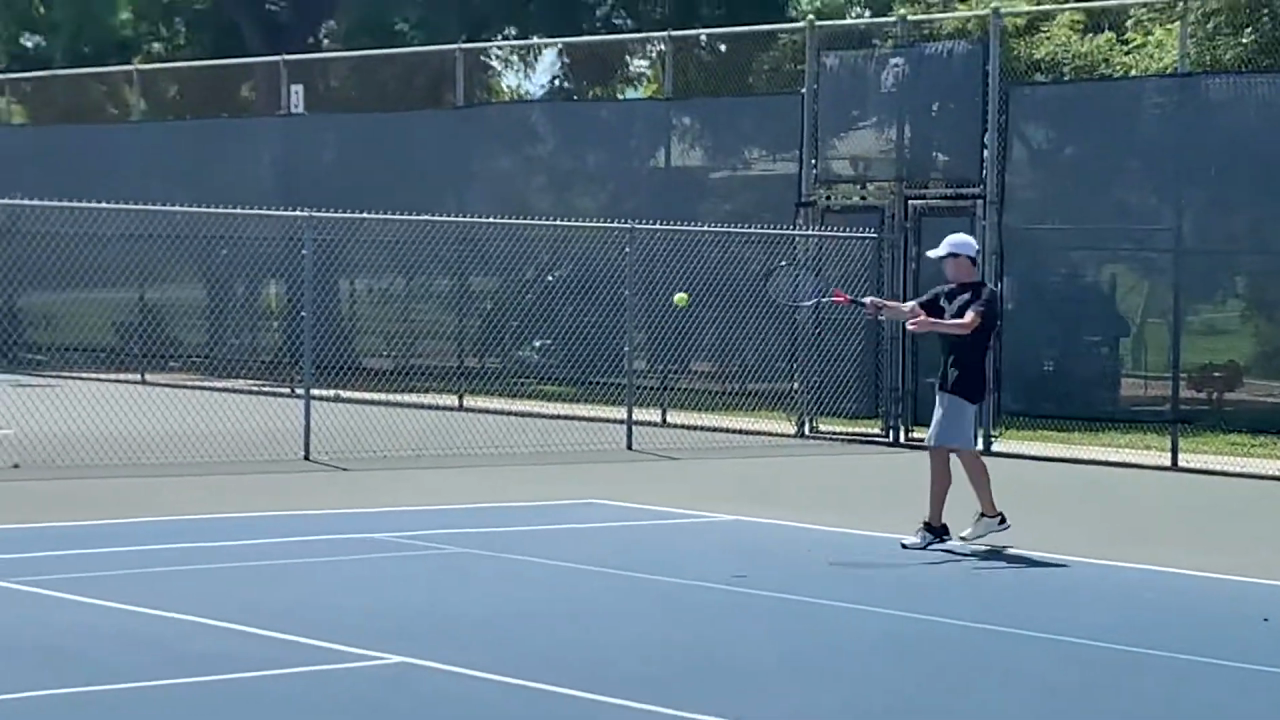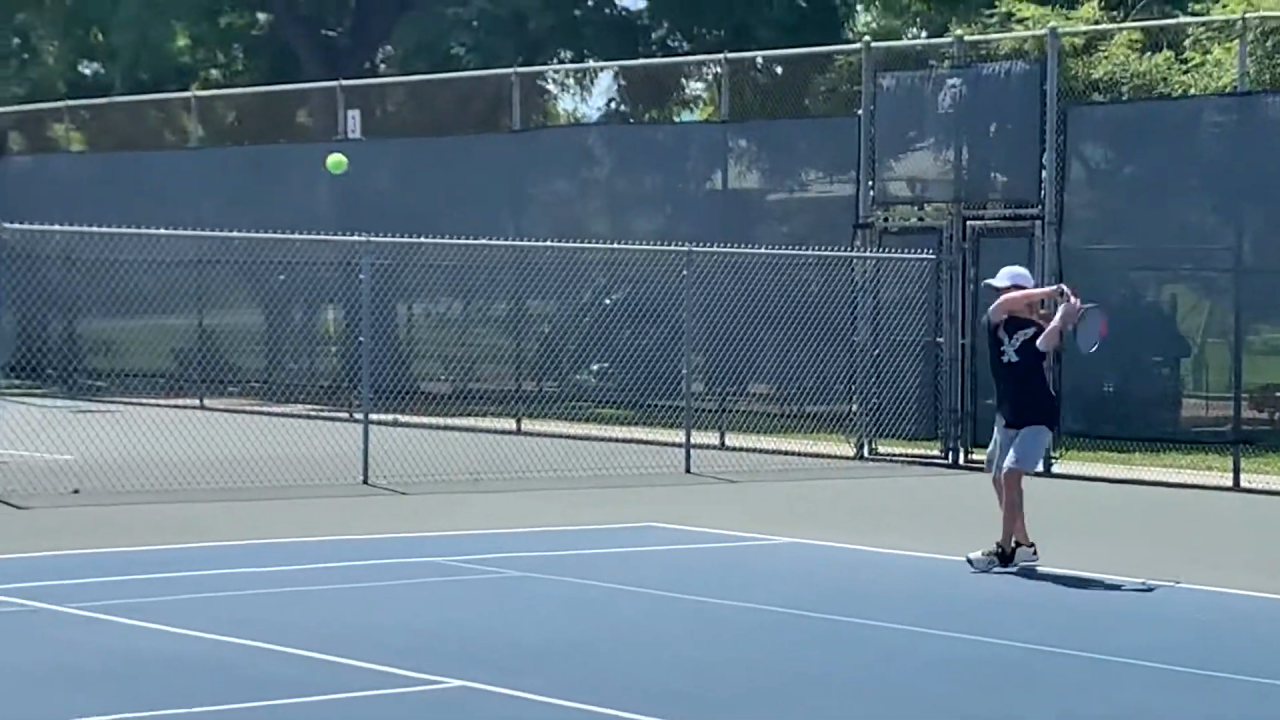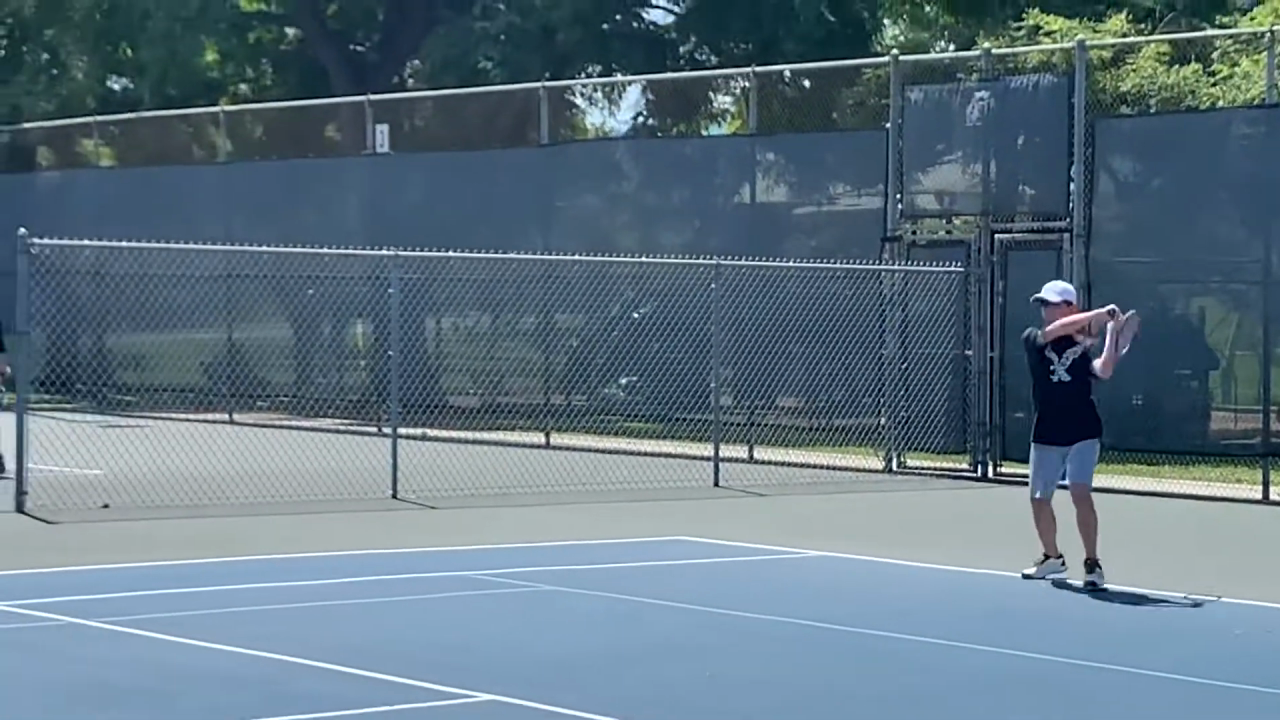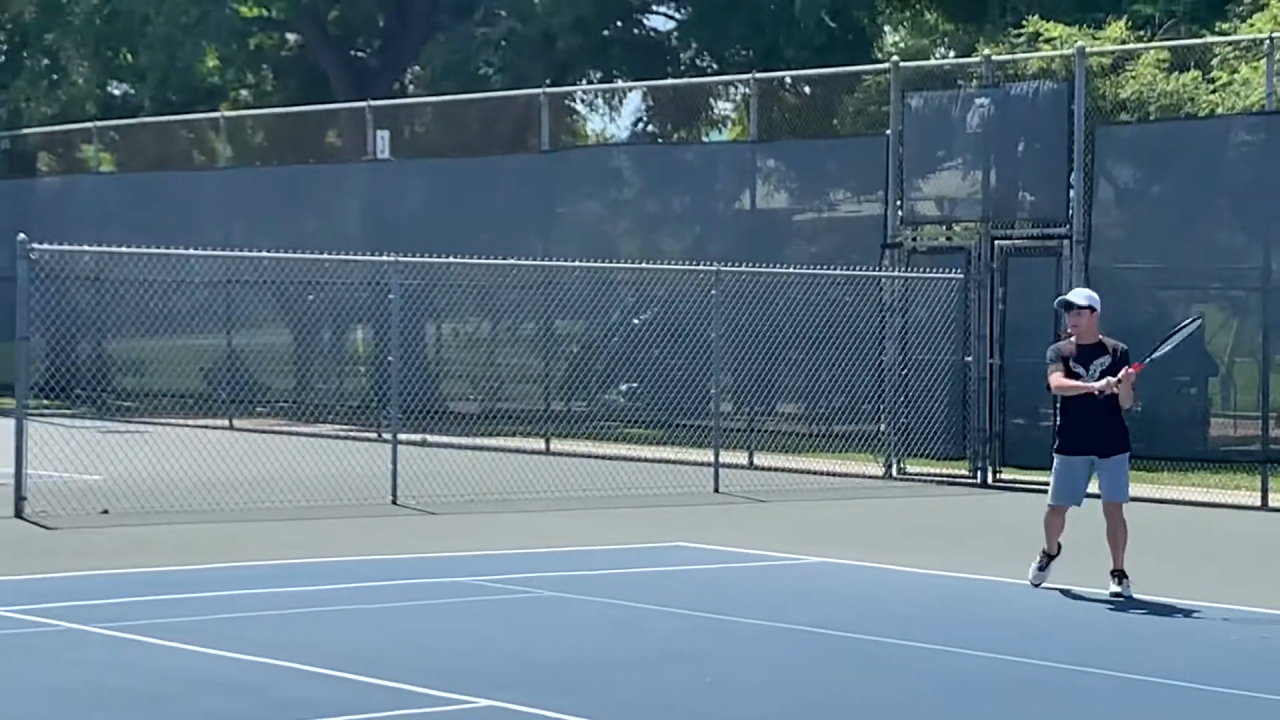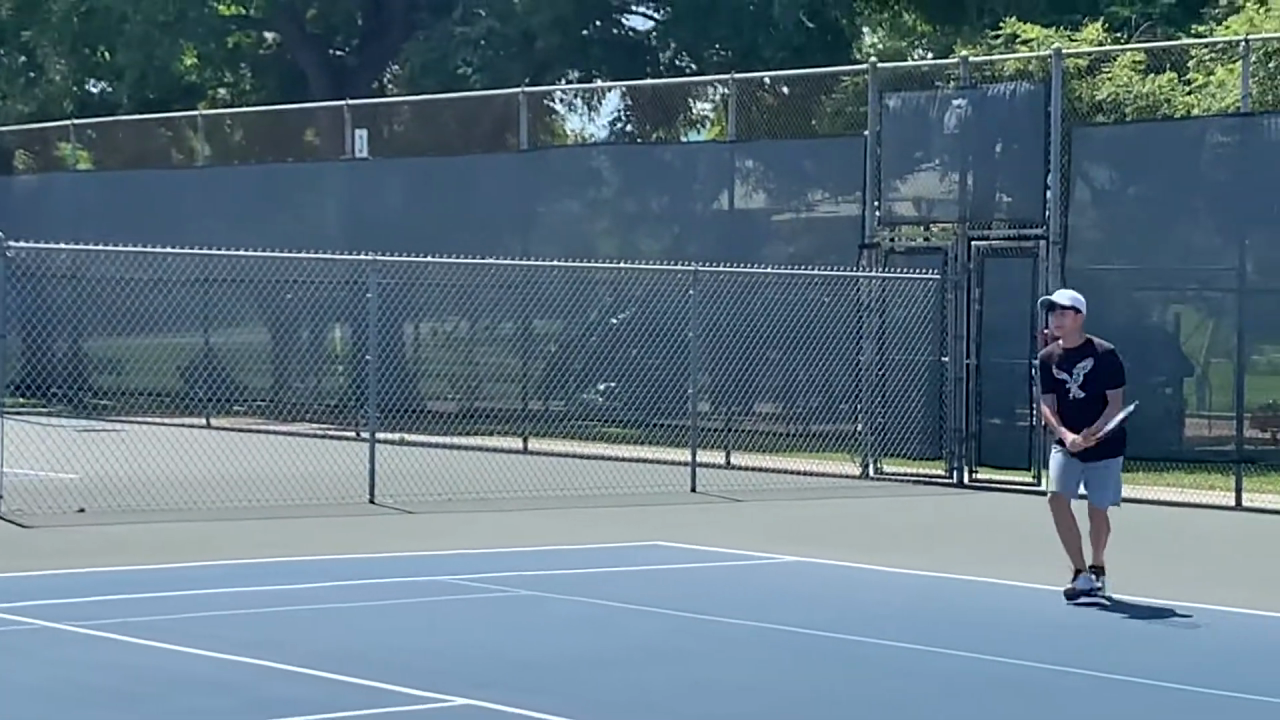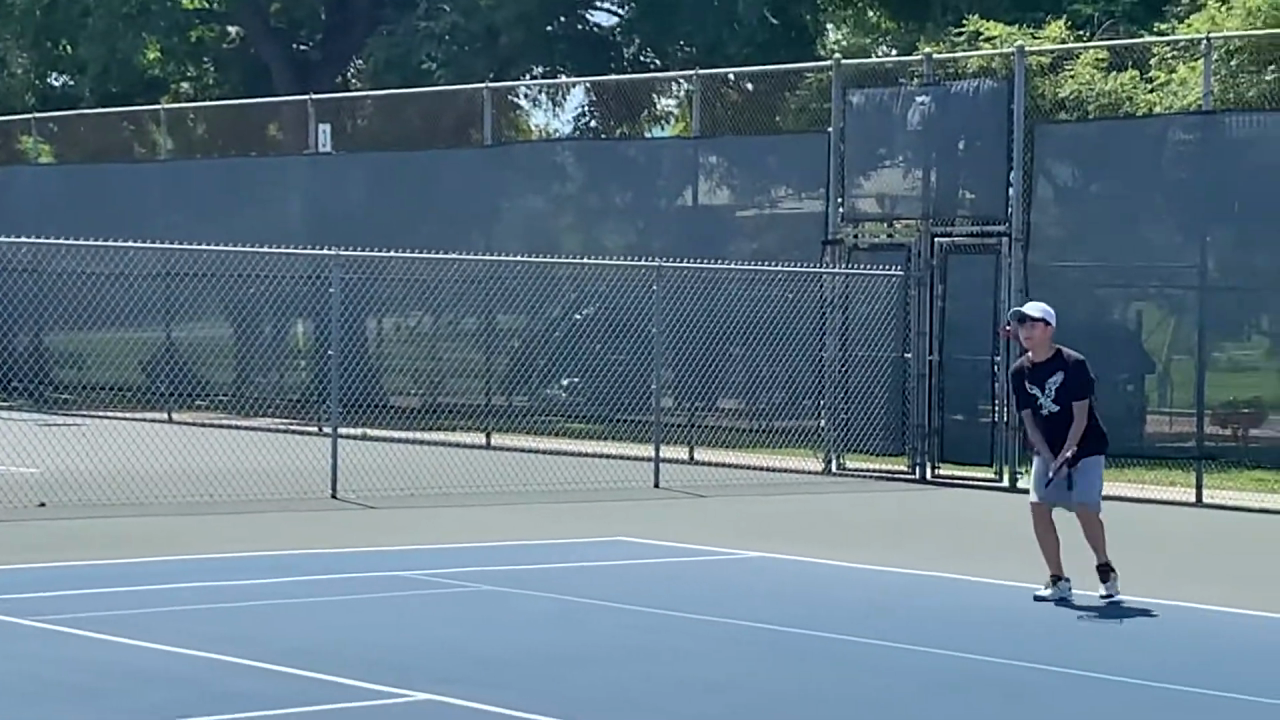
dt=0.2s
person 1, frame 1
left shoulder: (986, 293)
right shoulder: (943, 292)
left elbow: (967, 325)
right elbow: (907, 310)
left wrist: (932, 324)
right wrist: (882, 306)
left hip: (965, 384)
right hip: (951, 383)
left knee: (939, 450)
right knee: (966, 451)
left ankle: (934, 527)
right ankle: (991, 514)
person 1, frame 2
left shoulder: (1039, 327)
right shoulder: (992, 320)
left elbow: (1048, 345)
right elbow: (1004, 304)
left wrist: (1065, 312)
right wrist: (1051, 291)
left hip: (1038, 417)
right hip: (1008, 416)
left knee: (1012, 475)
right knee: (999, 479)
left ankle: (1003, 551)
right ankle: (1023, 545)
person 1, frame 3
left shoulder: (1086, 343)
right shoulder: (1033, 338)
left elbow: (1105, 371)
right elbow: (1056, 332)
left wrist: (1111, 331)
right wrist: (1100, 314)
left hip: (1084, 432)
right hip: (1047, 434)
left knee: (1080, 494)
right knee: (1039, 500)
left ankle: (1093, 563)
right ankle: (1051, 557)
person 1, frame 4
left shoulder: (1117, 352)
right shoulder: (1058, 352)
left elbow: (1126, 402)
right elbow: (1057, 384)
left wrist: (1124, 386)
right wrist: (1096, 385)
left hip: (1112, 443)
right hip: (1071, 444)
left knee: (1113, 508)
right knee: (1056, 508)
left ankle: (1118, 573)
right ankle: (1050, 552)
person 1, frame 5
left shoulder: (1105, 353)
right shoulder: (1046, 358)
left elbow: (1115, 403)
right elbow: (1046, 406)
left wrist: (1092, 434)
right wrist: (1066, 436)
left hip: (1105, 445)
right hip: (1066, 443)
left knee: (1097, 511)
right knee: (1058, 499)
left ankle: (1096, 568)
right ankle: (1081, 573)
person 1, frame 6
left shoulder: (1073, 363)
right shoulder: (1018, 372)
left elbow: (1080, 416)
right elbow: (1028, 421)
left wrist: (1063, 457)
right wrist: (1050, 459)
left hip: (1086, 448)
right hip: (1047, 450)
left knee: (1084, 509)
right knee: (1039, 508)
left ankle: (1104, 567)
right ankle: (1058, 580)
